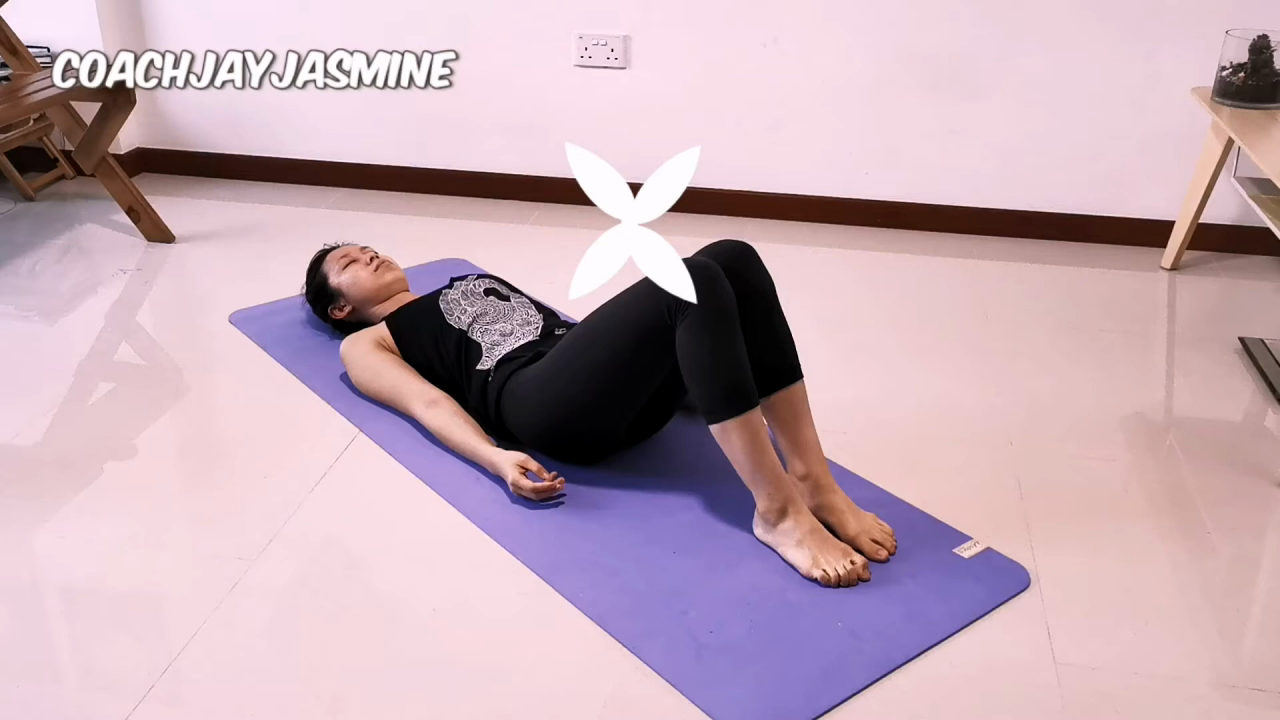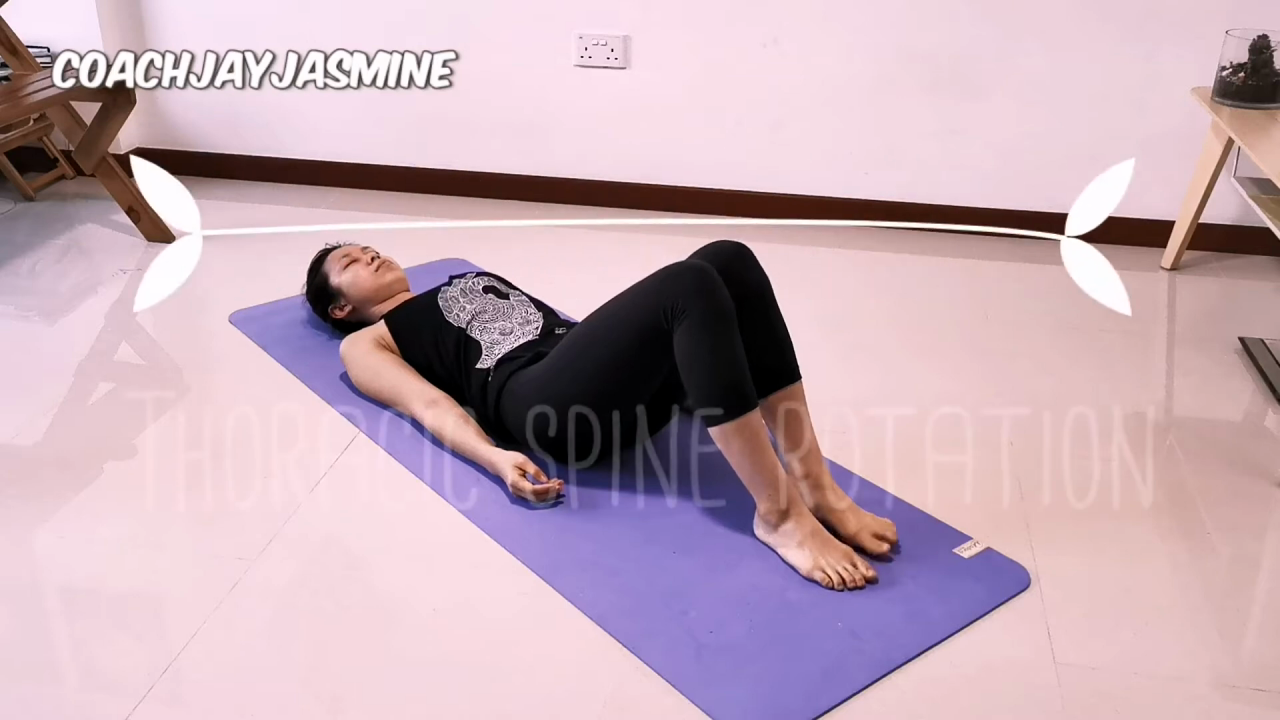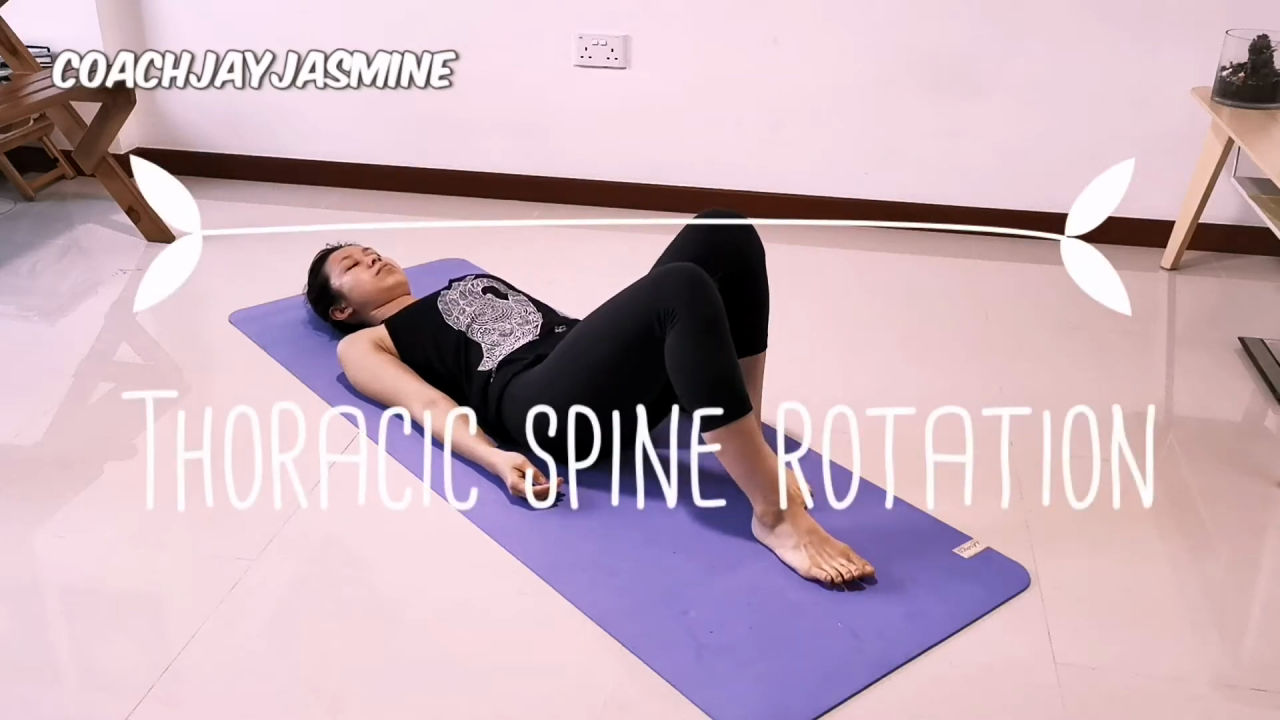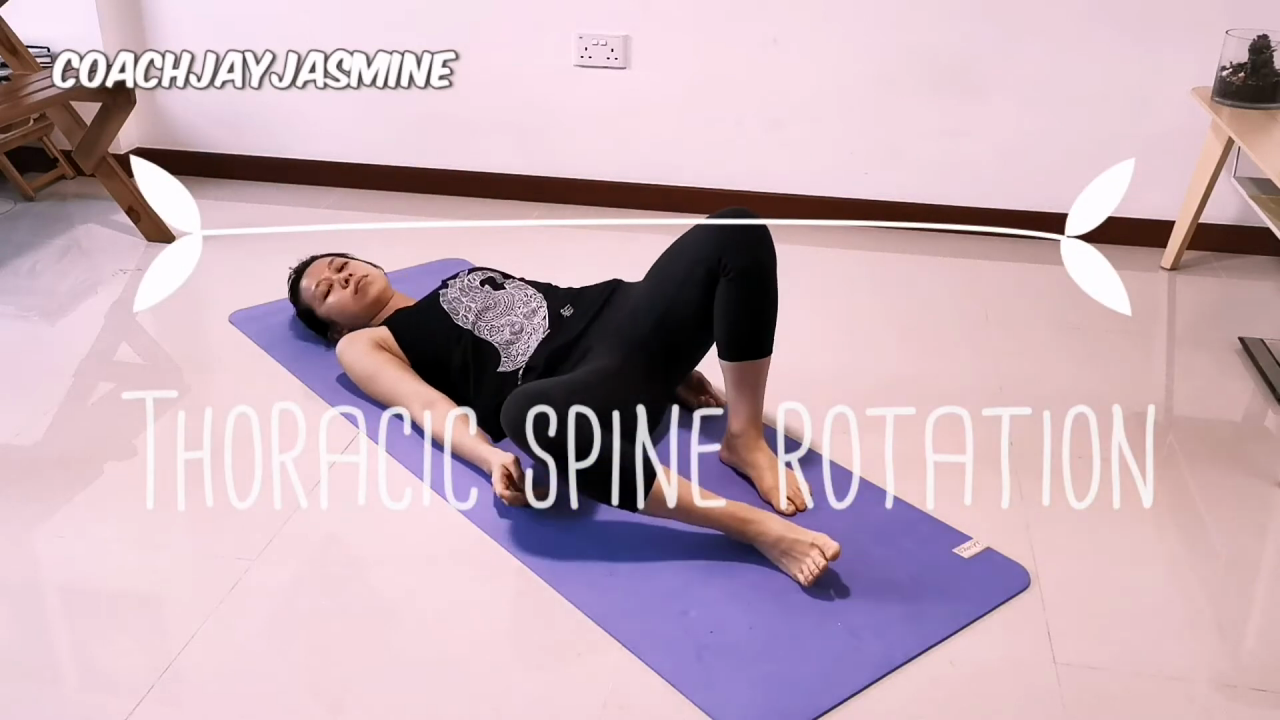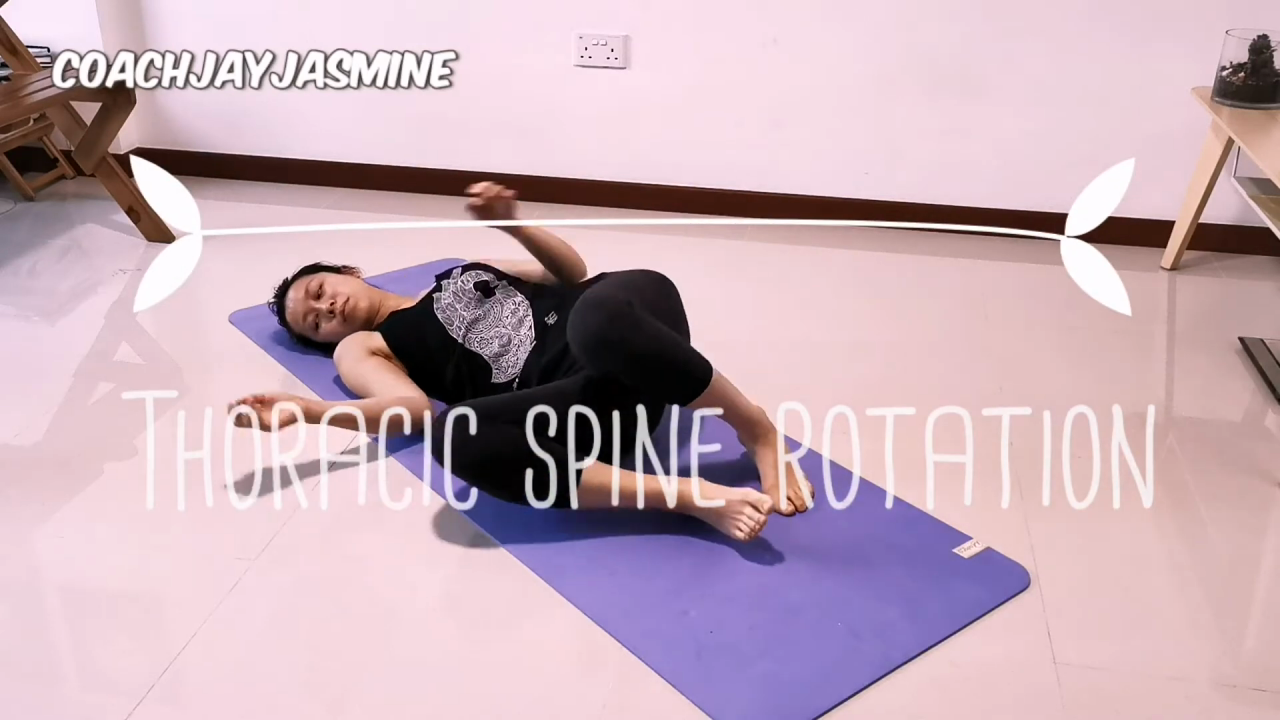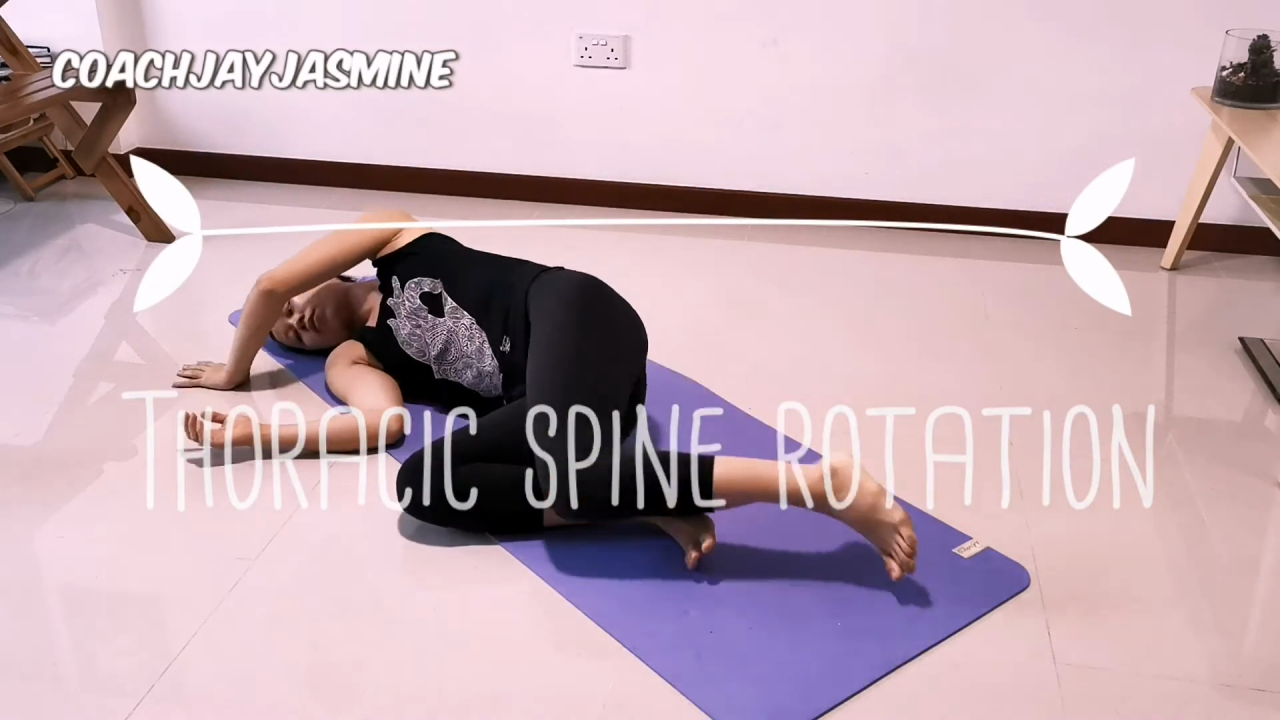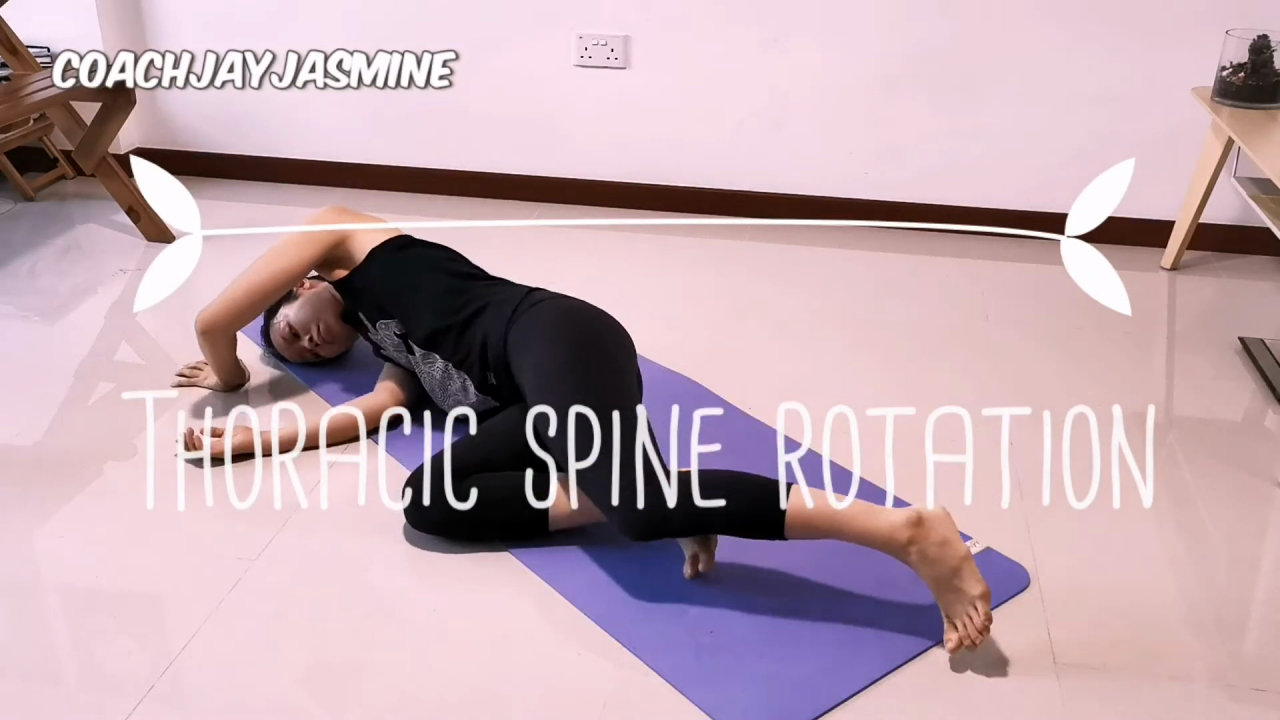
dt=0.7s
person 1, frame 1
left shoulder: (471, 281)
right shoulder: (366, 346)
right elbow: (429, 403)
right wrist: (498, 458)
left hip: (613, 388)
right hip: (545, 404)
left knee: (730, 260)
right knee: (692, 285)
left ankle: (814, 484)
right ankle: (779, 513)
person 1, frame 2
left shoulder: (469, 281)
right shoulder: (366, 344)
right elbow: (427, 403)
right wrist: (495, 457)
left hip: (617, 384)
right hip: (543, 398)
left knee: (729, 261)
right knee: (690, 285)
left ankle: (811, 481)
right ankle: (780, 514)
person 1, frame 3
left shoulder: (470, 283)
right shoulder: (363, 347)
right elbow: (428, 405)
right wrist: (496, 459)
left hip: (612, 371)
right hip: (545, 398)
left knee: (725, 234)
right knee: (681, 288)
left ankle: (745, 440)
right ankle: (777, 517)
person 1, frame 4
left shoulder: (463, 278)
right shoulder: (363, 345)
right elbow: (428, 408)
left wrist: (670, 365)
right wrist: (491, 460)
right hip: (579, 383)
left knee: (736, 235)
right knee: (525, 413)
left ankle: (744, 440)
right ankle: (754, 525)
person 1, frame 5
left shoulder: (461, 275)
right shoulder: (359, 351)
left elbow: (570, 270)
right elbow: (409, 409)
left wrist: (511, 221)
right wrist: (308, 412)
right hip: (586, 401)
left knee: (597, 318)
right knee: (453, 437)
left ankle: (754, 429)
right ankle: (687, 497)
person 1, frame 6
left shoulder: (388, 239)
right shoulder: (348, 362)
left elbow: (268, 285)
right elbow: (386, 423)
left wrist: (237, 370)
right wrist: (252, 433)
left hip: (566, 312)
right hip: (541, 401)
left knee: (569, 470)
right knee: (421, 483)
left ankle: (821, 483)
right ankle: (656, 505)
person 1, frame 7
left shoulder: (334, 236)
right shoulder: (396, 358)
left elbow: (212, 321)
right elbow: (377, 411)
left wrist: (230, 378)
right wrist: (257, 437)
left hip: (551, 341)
right hip: (538, 401)
left knee: (639, 497)
right knee: (427, 497)
left ankle: (907, 529)
right ankle: (636, 500)
